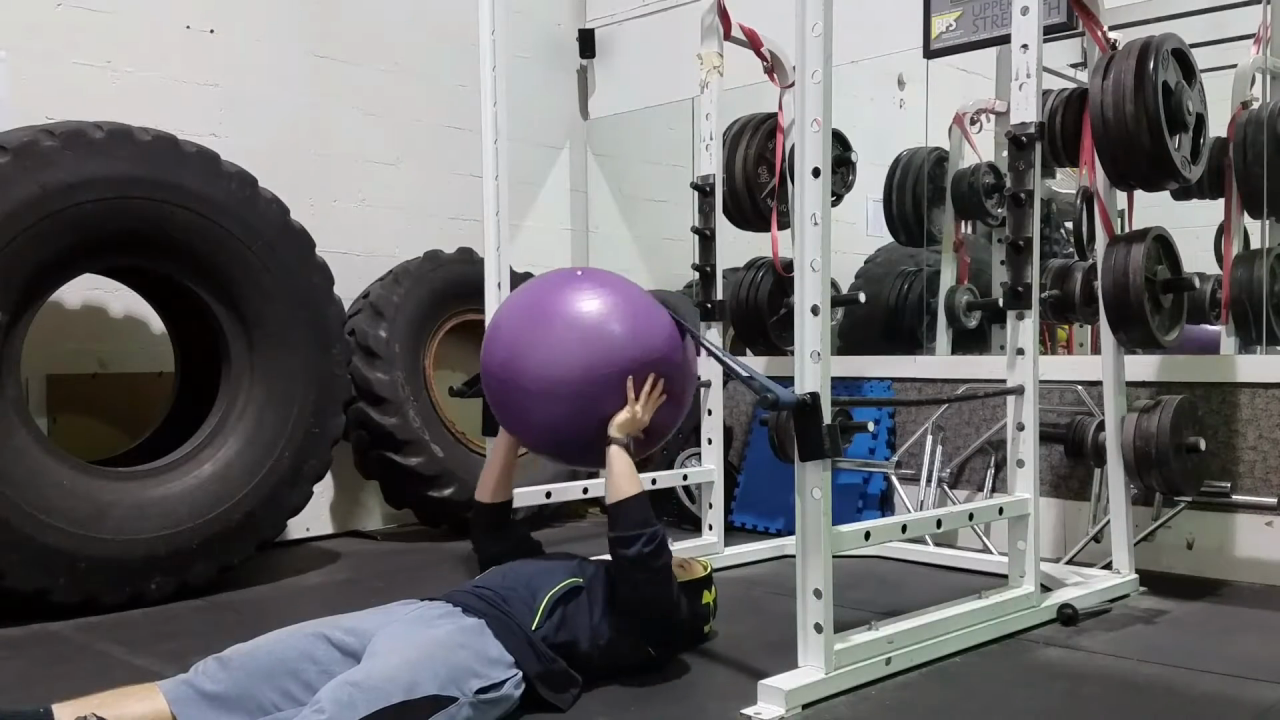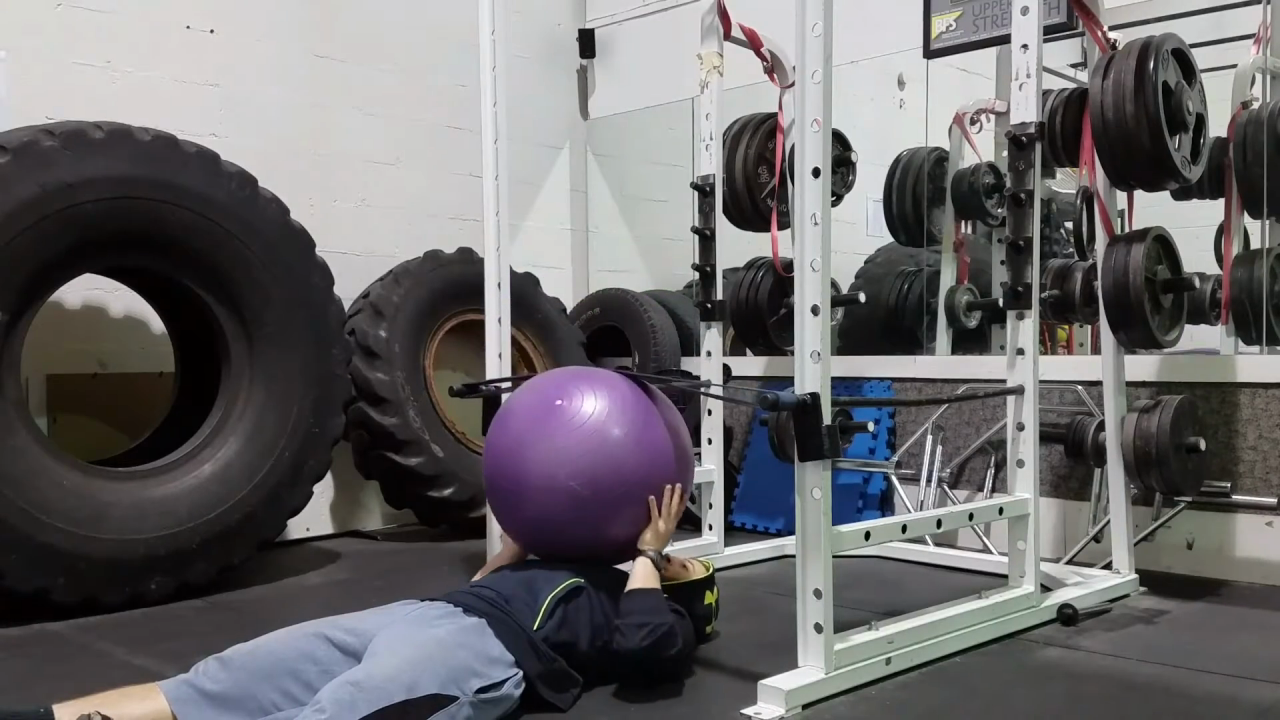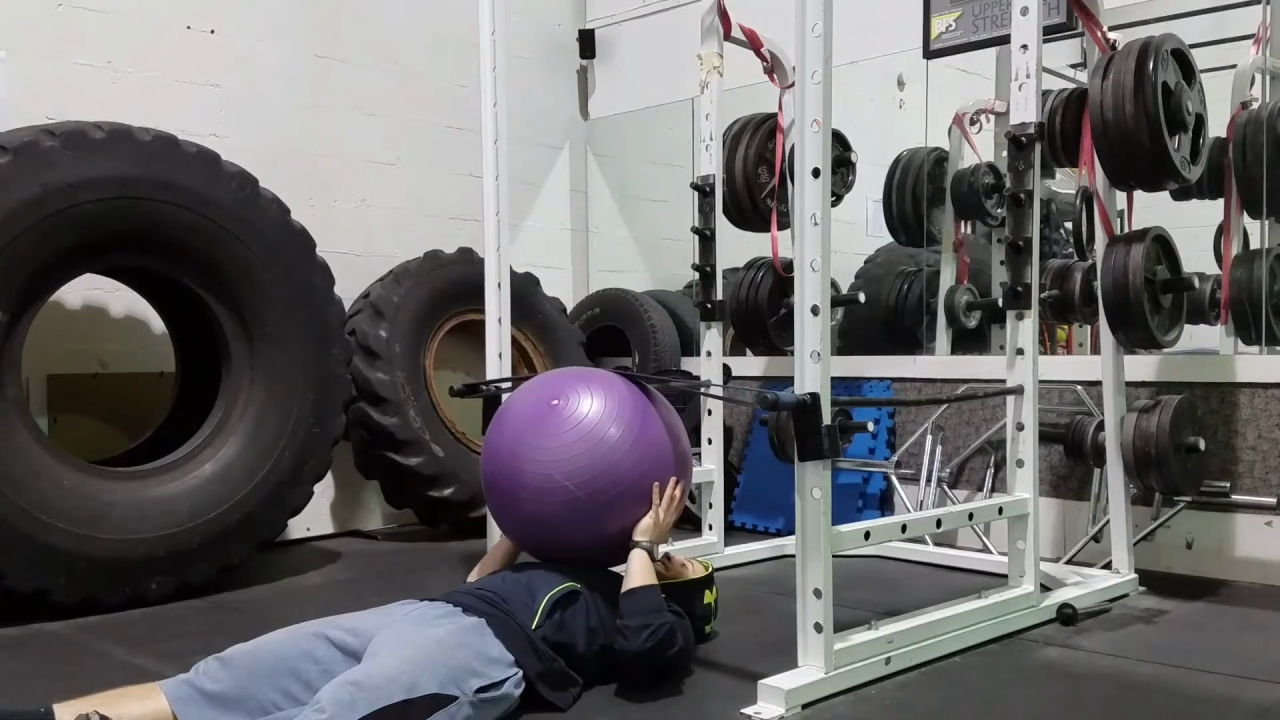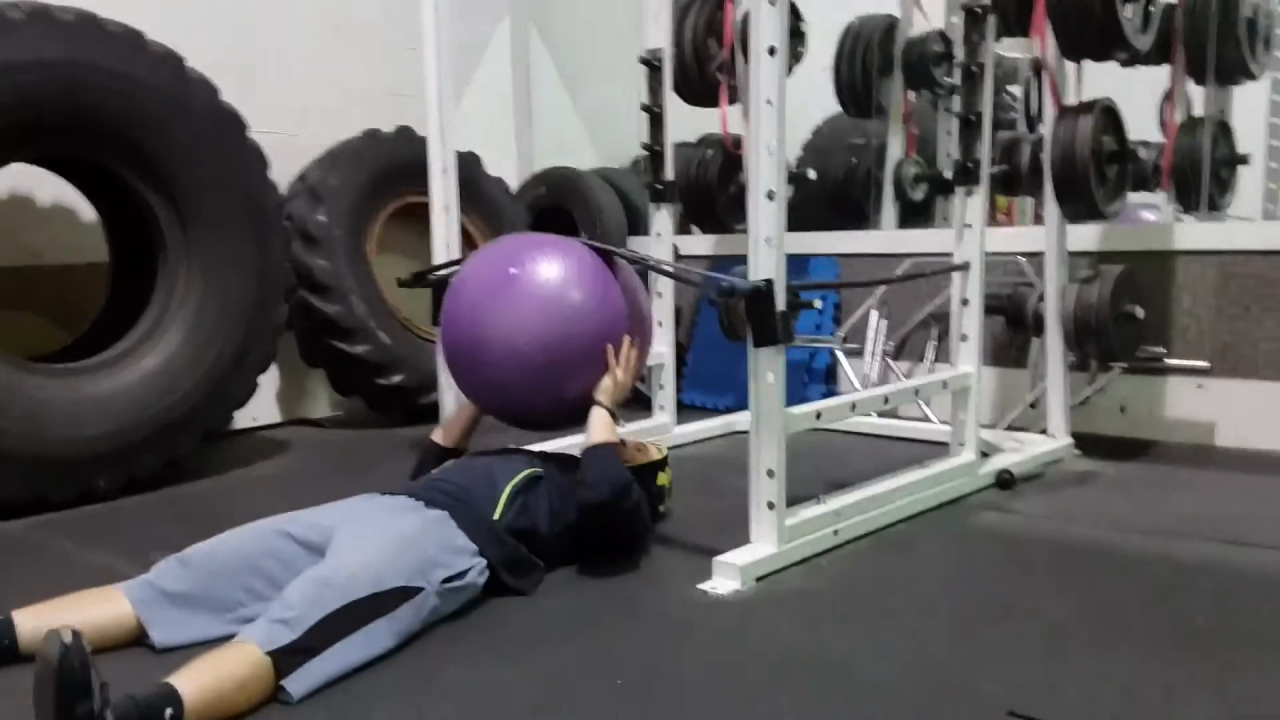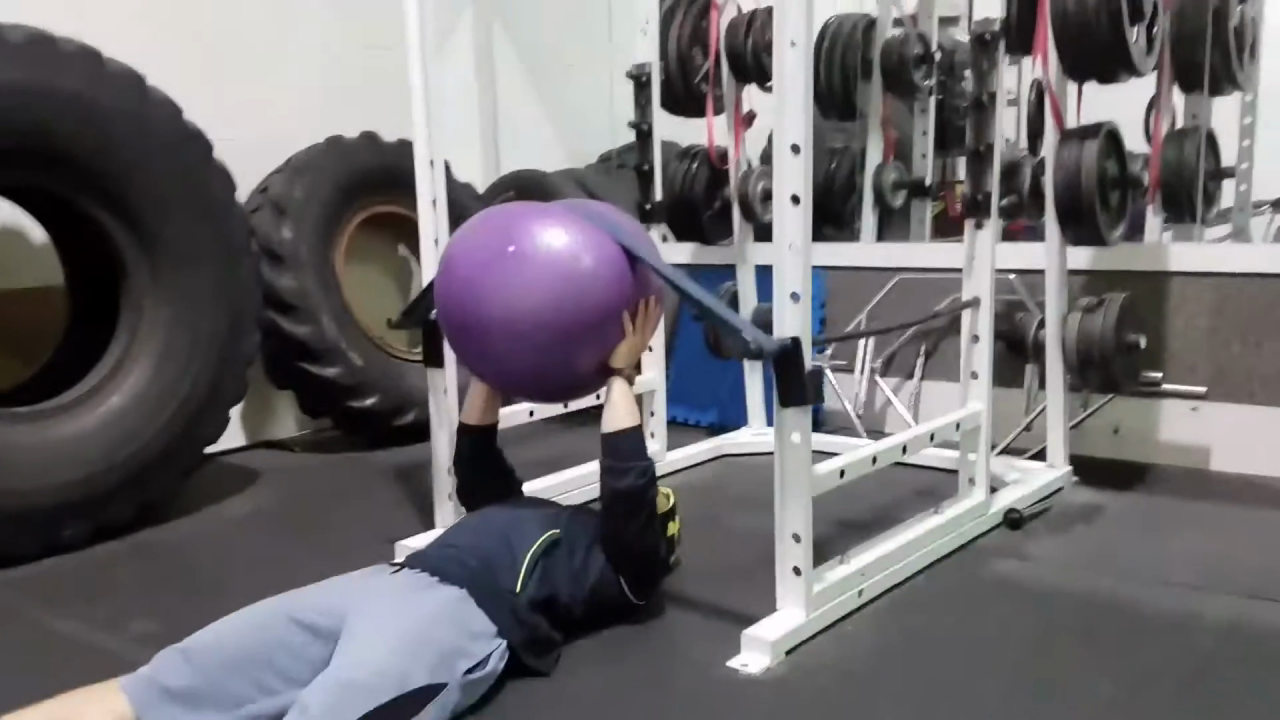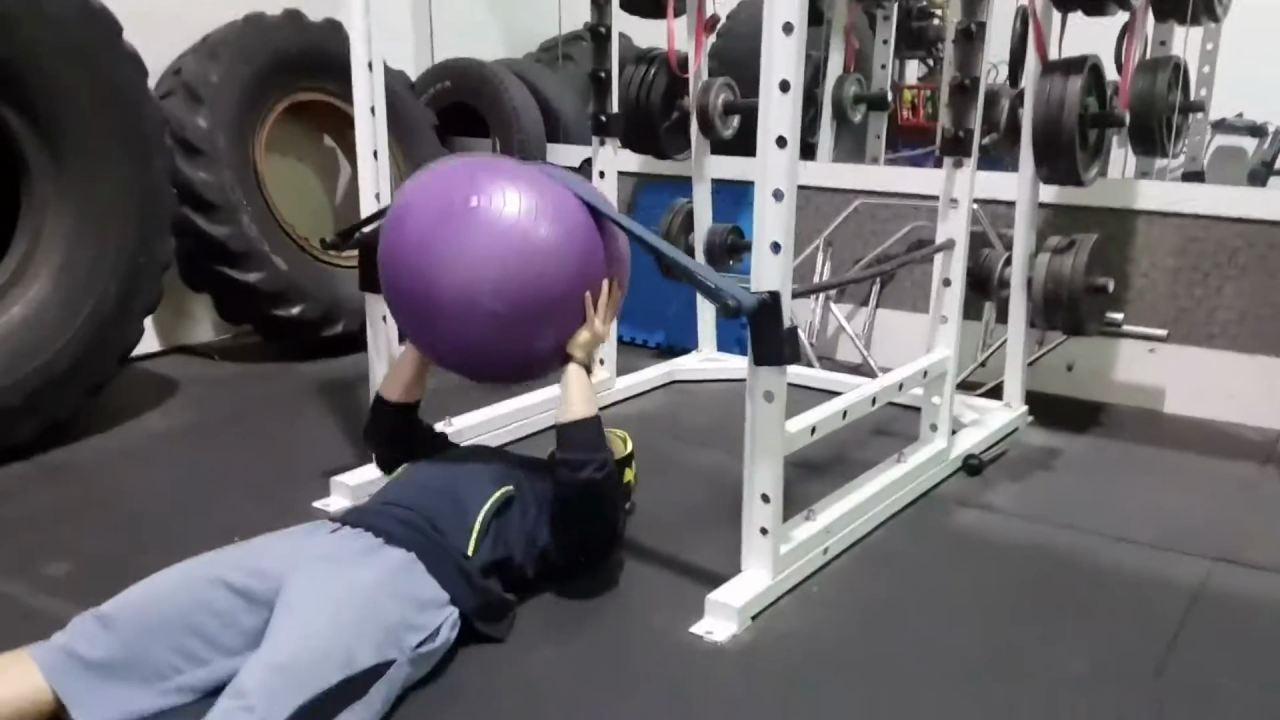
dt=0.5s
person 1, frame 1
left shoulder: (659, 620)
right shoulder: (574, 574)
left elbow: (640, 550)
right elbow: (491, 528)
left wrist: (619, 444)
right wrist: (516, 428)
left hip: (487, 650)
right hip: (418, 612)
person 1, frame 2
left shoulder: (669, 630)
right shoulder: (594, 581)
left elbow: (638, 645)
left wrist: (646, 551)
left hip: (488, 649)
right hip: (421, 612)
person 1, frame 3
left shoulder: (670, 631)
right shoulder: (593, 580)
left elbow: (641, 646)
right elbow: (477, 585)
left wrist: (643, 544)
left hip: (488, 650)
right hip: (418, 614)
person 1, frame 4
left shoulder: (626, 512)
right shoulder: (551, 468)
left elbow: (601, 493)
right elbow: (430, 467)
left wrist: (604, 401)
left hip: (449, 540)
right hip: (382, 507)
left knee: (285, 633)
right knee: (177, 581)
person 1, frame 5
left shoulder: (624, 567)
right shoulder: (536, 516)
left elbow: (627, 487)
right elbow: (477, 459)
left wrist: (619, 373)
left hip: (464, 617)
right hip: (386, 583)
person 1, frame 6
left shoulder: (584, 524)
right shoulder: (488, 463)
left elbow: (584, 476)
right elbow: (389, 427)
left wrist: (578, 360)
left hip: (412, 580)
